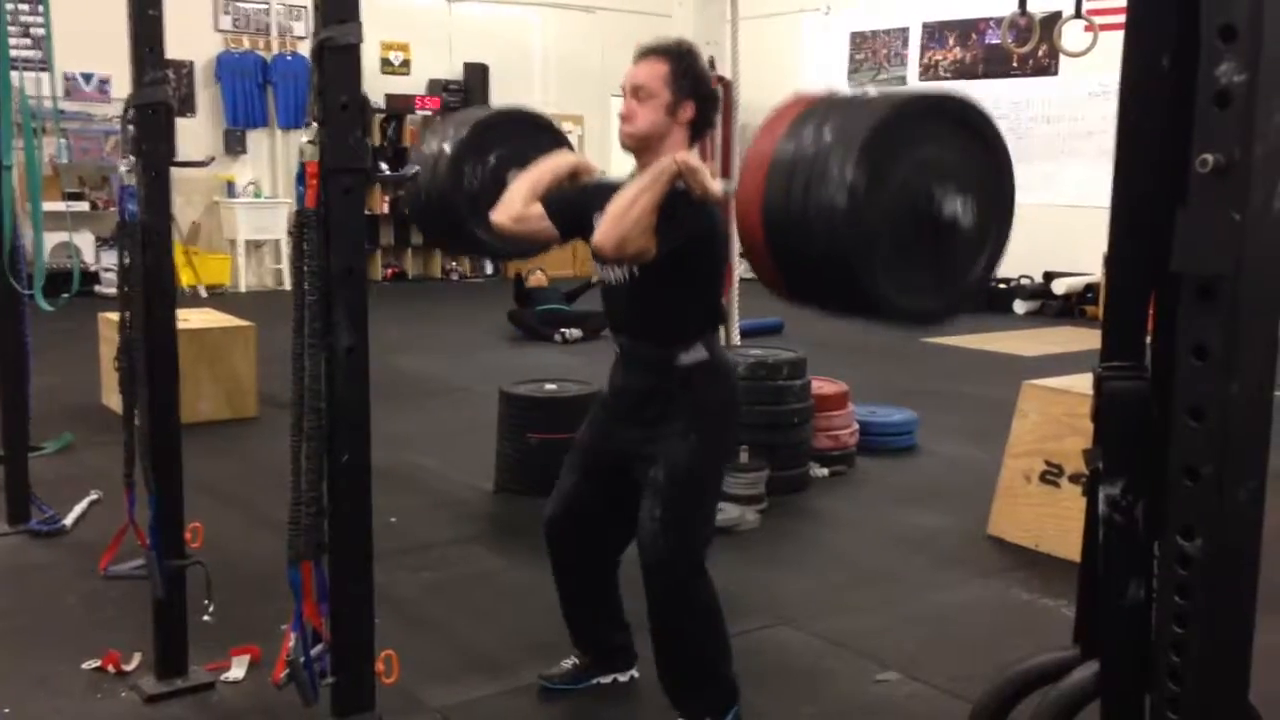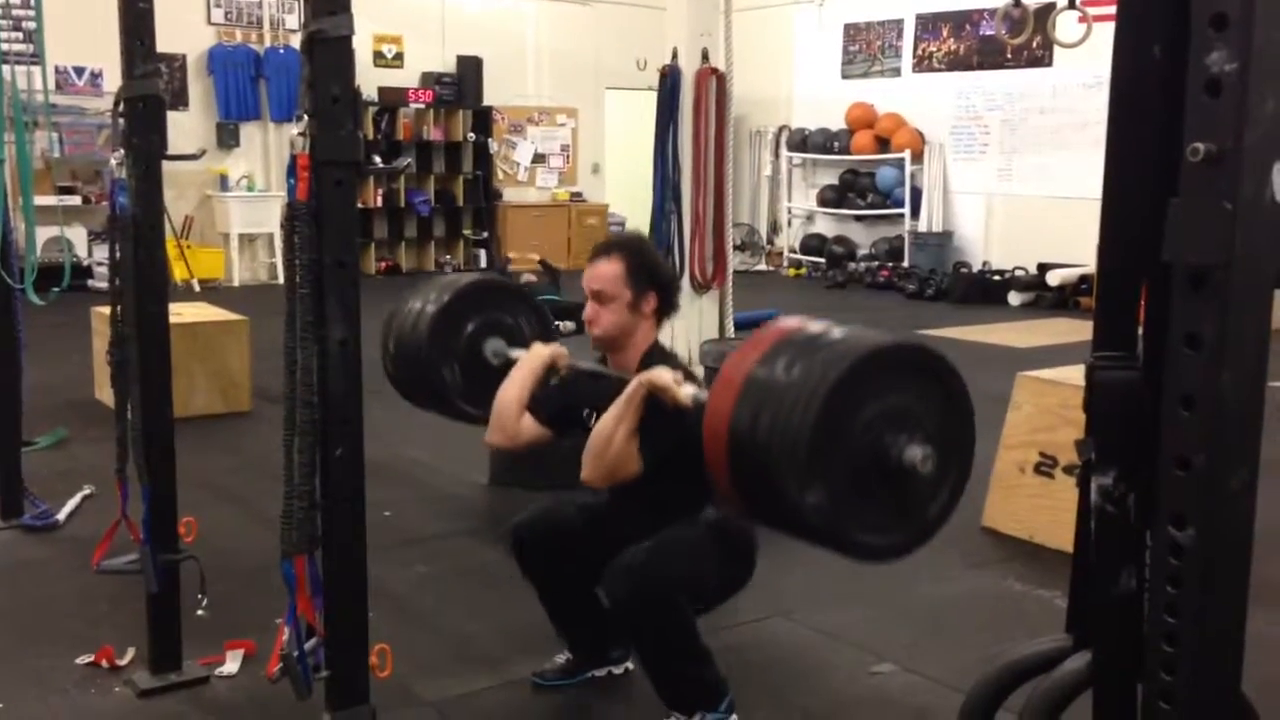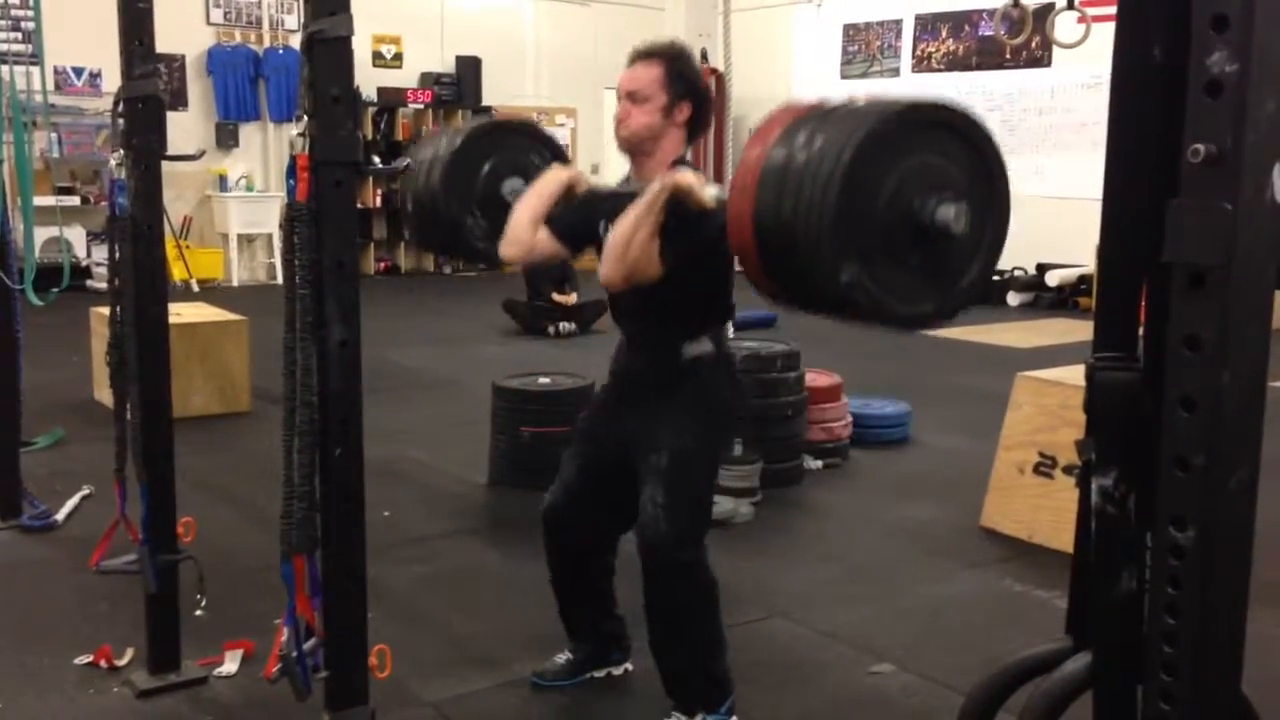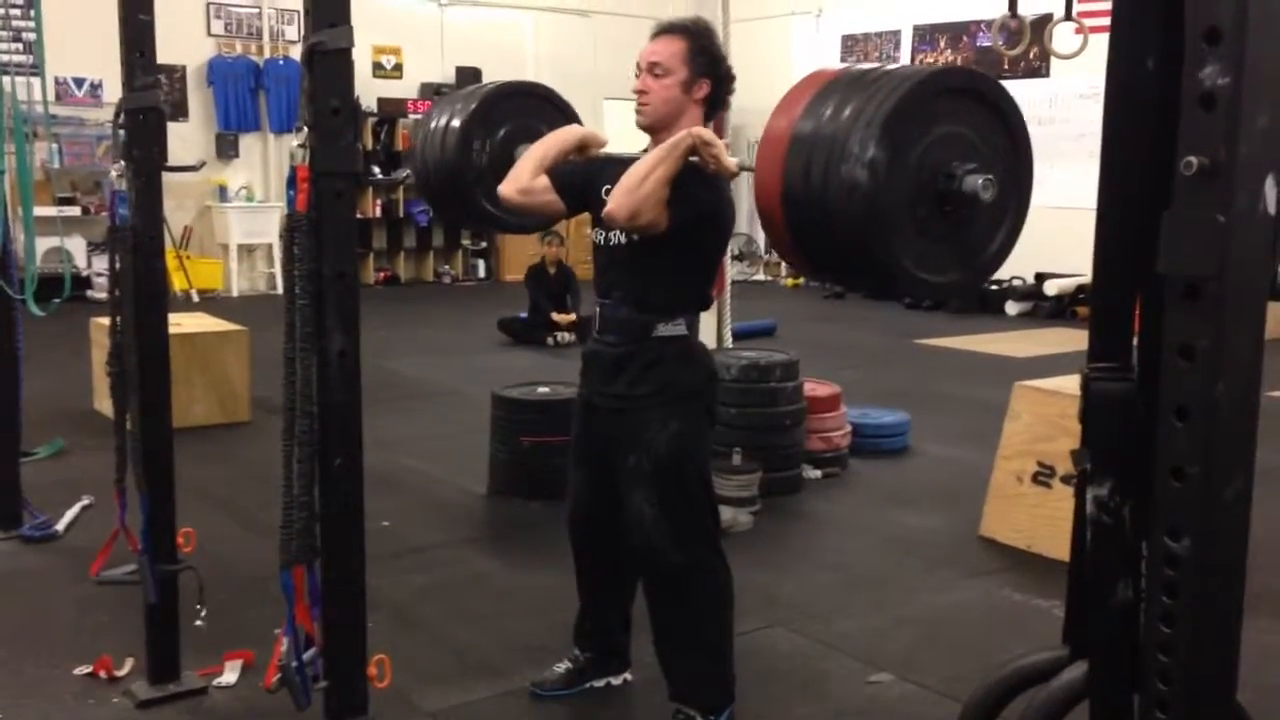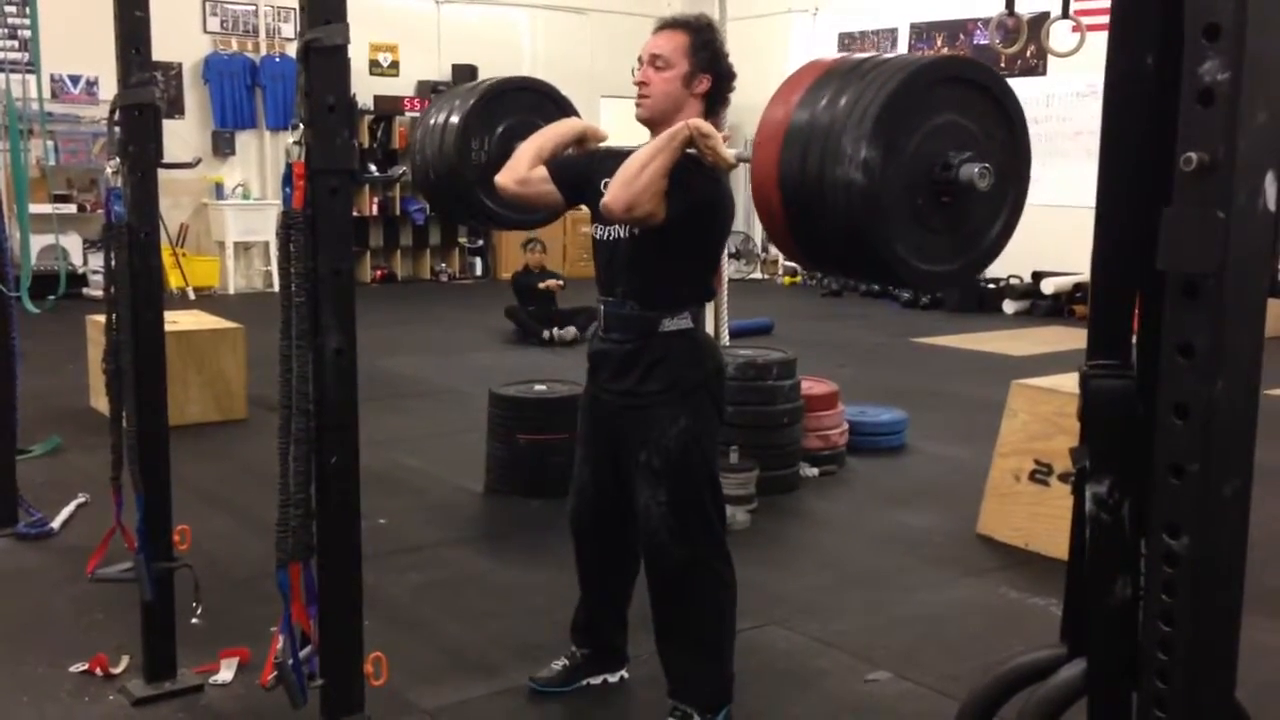
dt=1s
person 1, frame 1
left shoulder: (690, 205)
right shoulder: (607, 194)
left elbow: (612, 241)
right elbow: (508, 217)
left wrist: (668, 169)
right wrist: (561, 163)
left hip: (687, 400)
right hip: (628, 390)
left knee: (667, 553)
right knee: (571, 525)
right ankle: (605, 655)
person 1, frame 2
left shoulder: (671, 395)
right shoulder: (589, 383)
left elbow: (597, 474)
right elbow: (503, 433)
left wrist: (638, 389)
right wrist: (538, 357)
left hip: (708, 539)
left knee: (631, 580)
right knee: (535, 535)
right ankle: (601, 648)
person 1, frame 3
left shoulder: (691, 206)
right shoulder: (607, 201)
left elbow: (617, 272)
right elbow: (515, 249)
left wrist: (663, 190)
right wrist: (555, 179)
left hip: (690, 388)
right hip: (630, 379)
left knee: (665, 539)
right knee: (568, 515)
right ankle: (599, 646)
person 1, frame 4
left shoulder: (700, 183)
right shoulder: (614, 168)
left elbow: (624, 211)
right elbow: (516, 190)
left wrist: (683, 142)
right wrist: (570, 136)
left hip: (665, 379)
right hip: (605, 369)
left knee: (675, 546)
right knee: (596, 527)
right ankle: (600, 654)
person 1, frame 5
left shoulder: (699, 175)
right shoulder: (613, 158)
left elbow: (621, 203)
right elbow: (512, 180)
left wrist: (678, 133)
right wrist: (569, 127)
left hip: (673, 373)
right hip: (612, 364)
left knee: (681, 541)
right knee: (597, 520)
right ankle: (598, 650)
